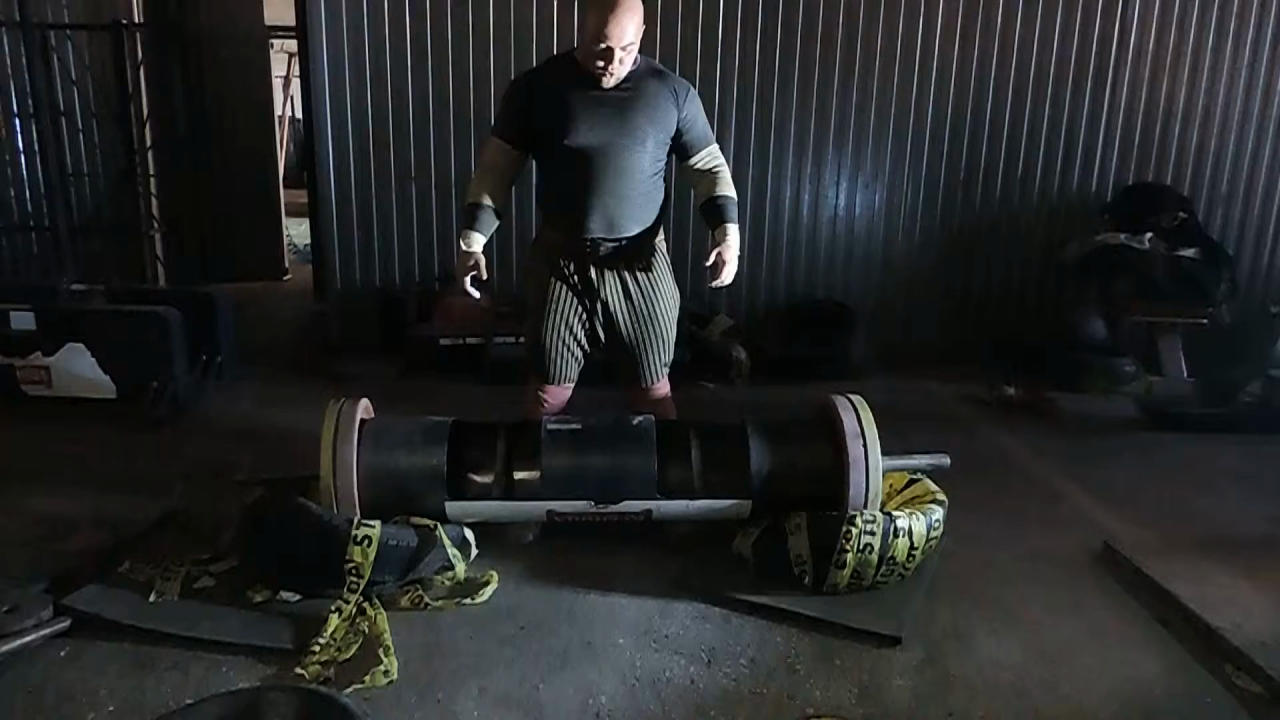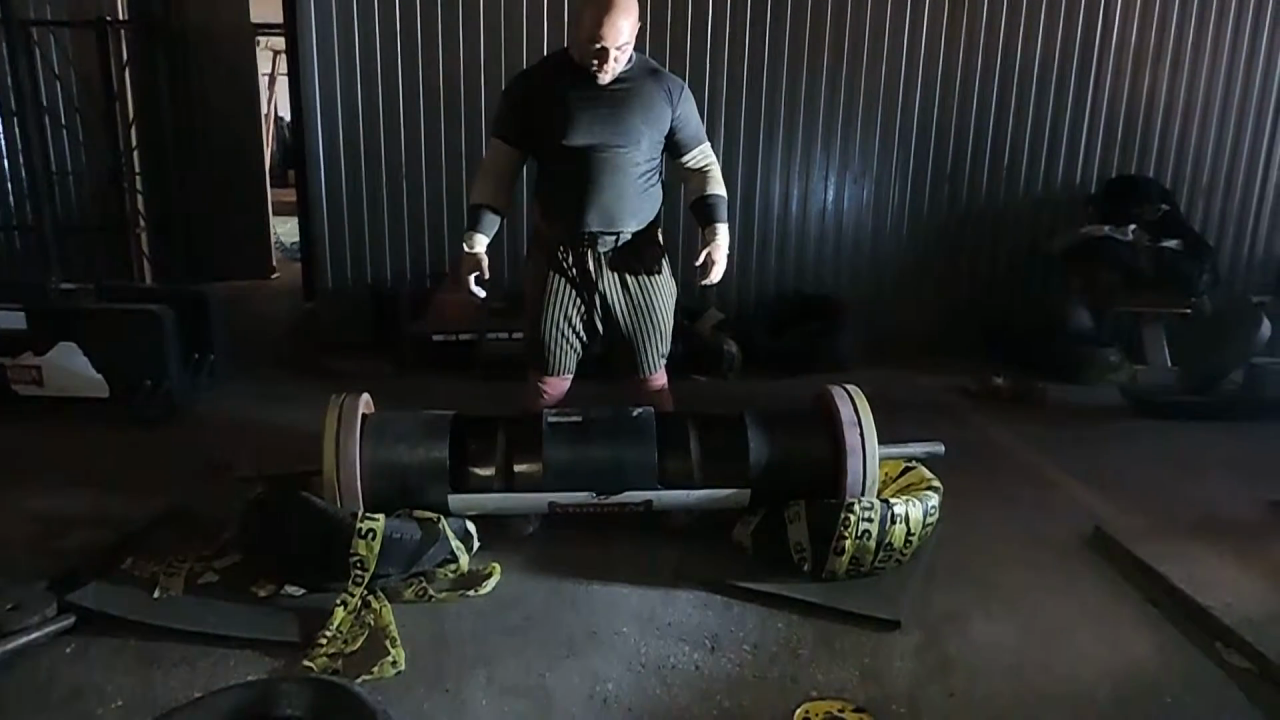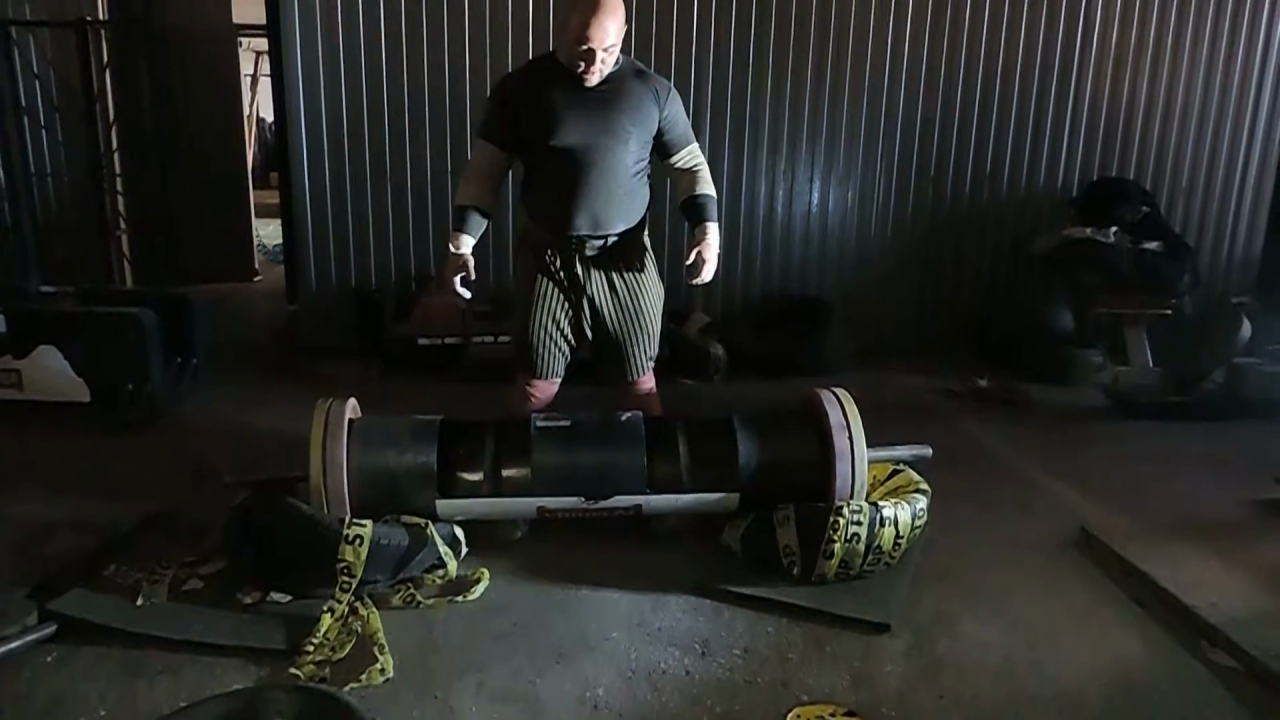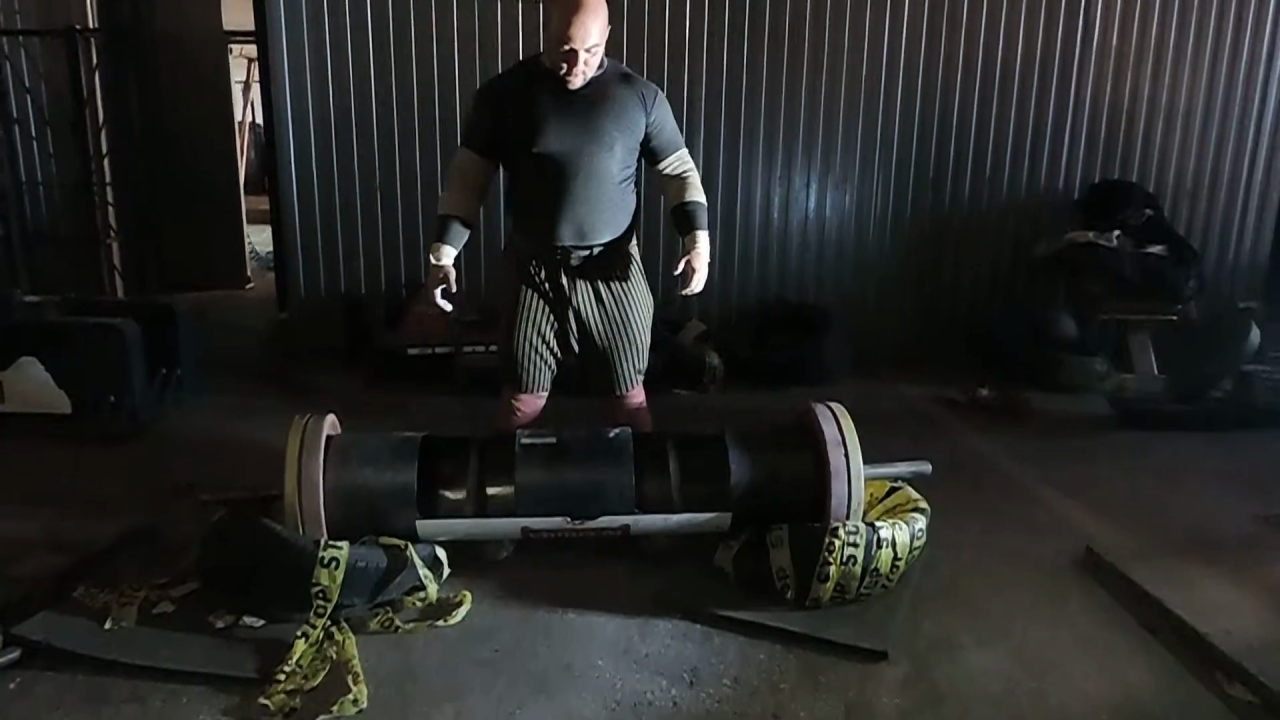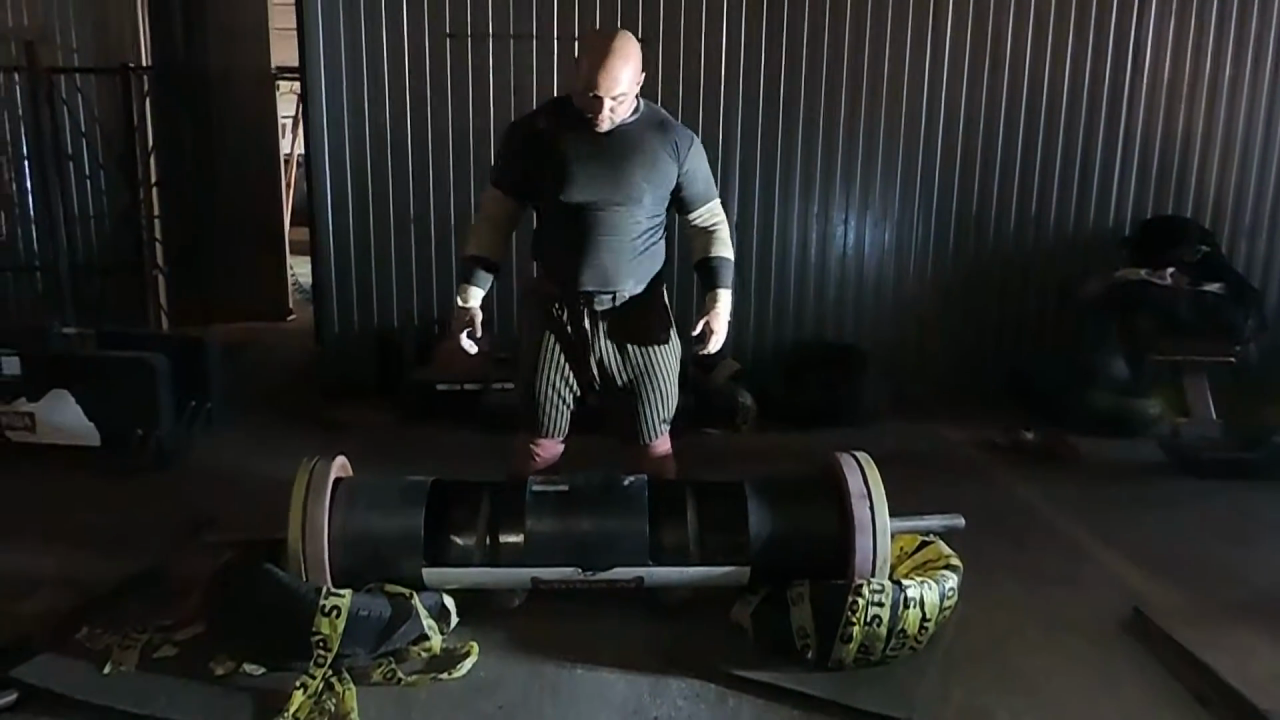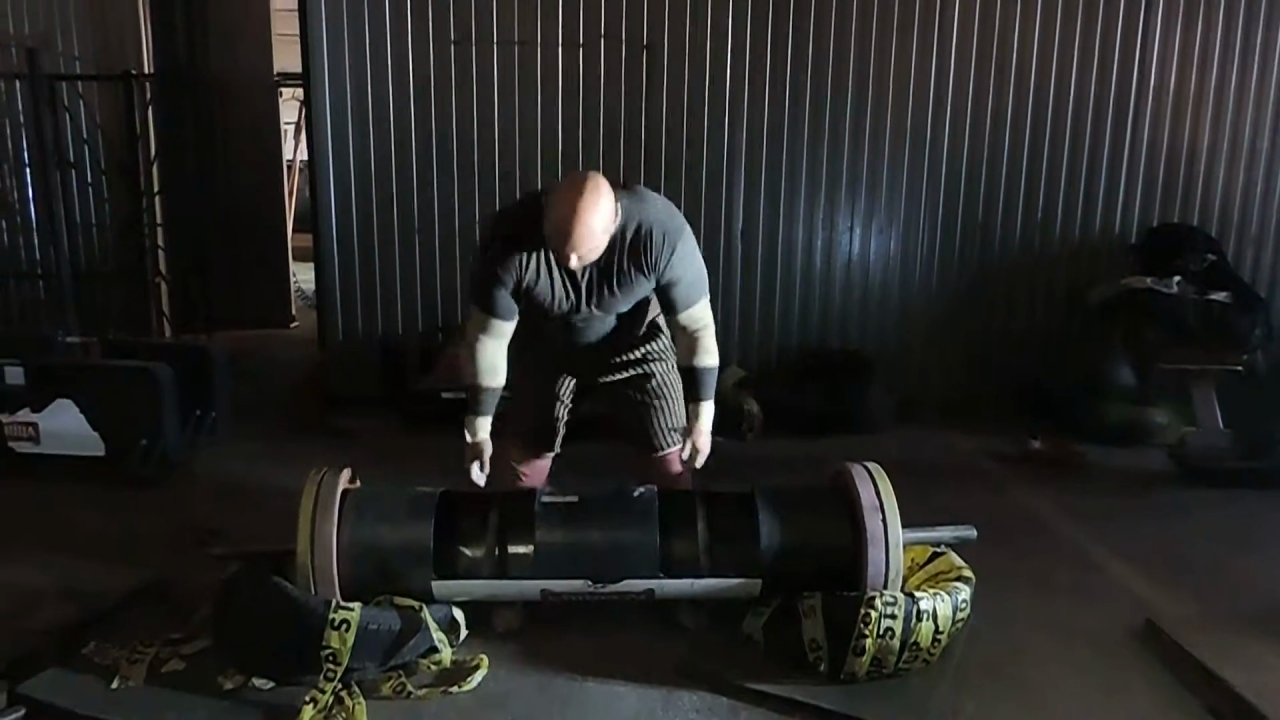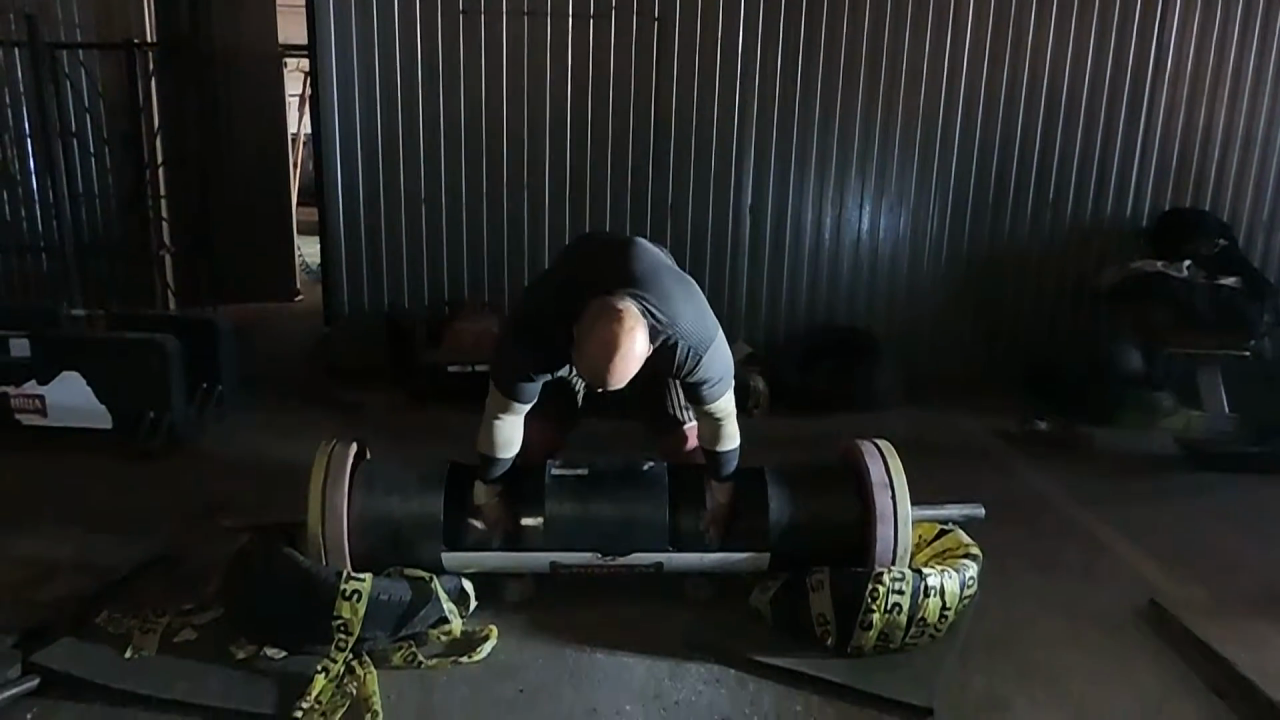
dt=0.7s
person 1, frame 1
left shoulder: (672, 91)
right shoulder: (536, 87)
left elbow: (709, 165)
right elbow: (497, 166)
left wrist: (727, 232)
right wrist: (472, 240)
left hip: (639, 263)
right hip: (559, 260)
left knee: (653, 386)
right knee: (549, 389)
person 1, frame 2
left shoulder: (666, 88)
right shoulder: (533, 85)
left elbow: (700, 164)
right elbow: (499, 167)
left wrist: (717, 232)
right wrist: (475, 241)
left hip: (637, 256)
right hip: (557, 255)
left knee: (651, 377)
right knee: (549, 382)
person 1, frame 3
left shoulder: (653, 91)
right shoulder: (521, 87)
left elbow: (689, 164)
right elbow: (484, 169)
left wrist: (708, 230)
right wrist: (462, 242)
left hip: (625, 258)
right hip: (546, 257)
left knee: (640, 378)
right knee: (537, 383)
person 1, frame 4
left shoulder: (639, 95)
right shoulder: (504, 93)
left elbow: (678, 170)
right elbow: (468, 176)
left wrist: (697, 239)
right wrist: (443, 252)
left hip: (612, 269)
right hip: (532, 268)
left knee: (628, 393)
right knee: (522, 398)
person 1, frame 5
left shoulder: (675, 140)
right shoulder: (534, 132)
left elbow: (709, 223)
right elbow: (496, 217)
left wrist: (719, 298)
right wrist: (470, 295)
left hip: (639, 315)
right hip: (554, 312)
left knee: (653, 444)
right knee: (541, 444)
person 1, frame 6
left shoulder: (661, 233)
right shoulder: (510, 239)
left elbow: (697, 326)
right elbow: (489, 338)
left wrist: (702, 413)
right wrist: (479, 427)
left hip: (636, 347)
right hip: (547, 348)
left knee: (673, 463)
right knee: (523, 467)
person 1, frame 7
left shoulder: (692, 338)
right shoulder: (535, 332)
left elbow: (720, 415)
right elbow: (503, 415)
left wrist: (720, 501)
left knee: (684, 440)
right knee: (538, 440)
